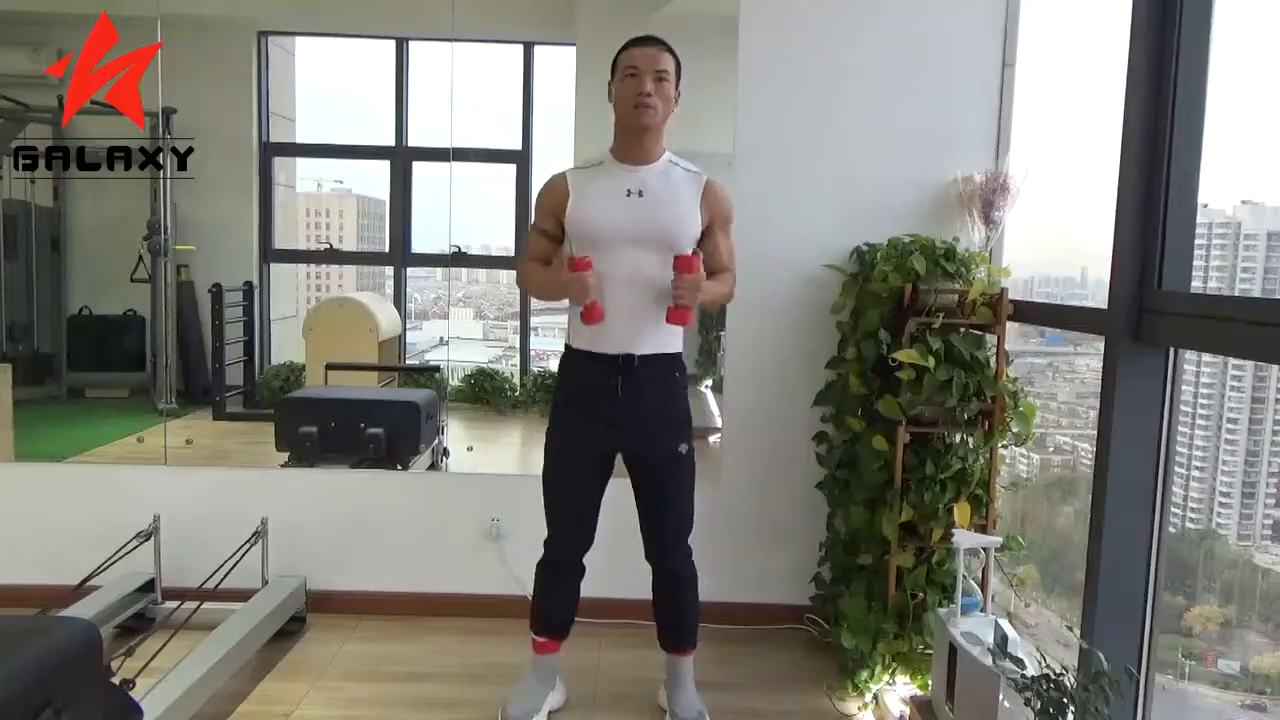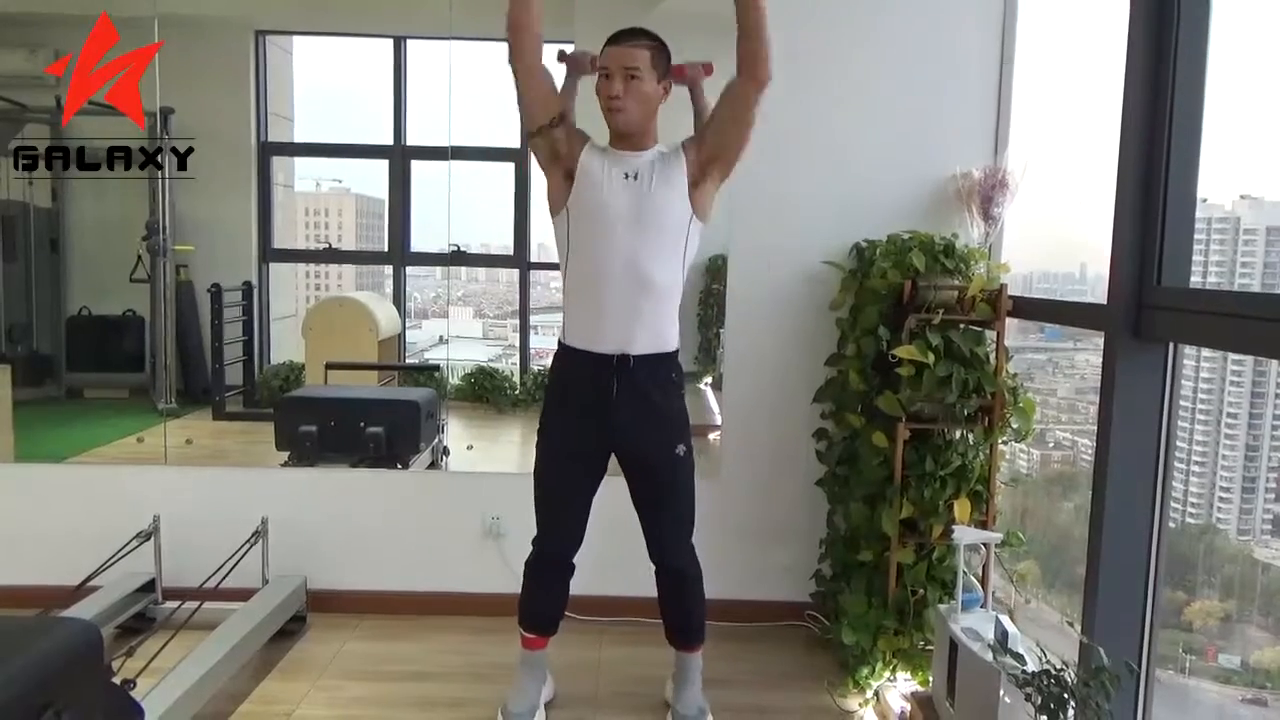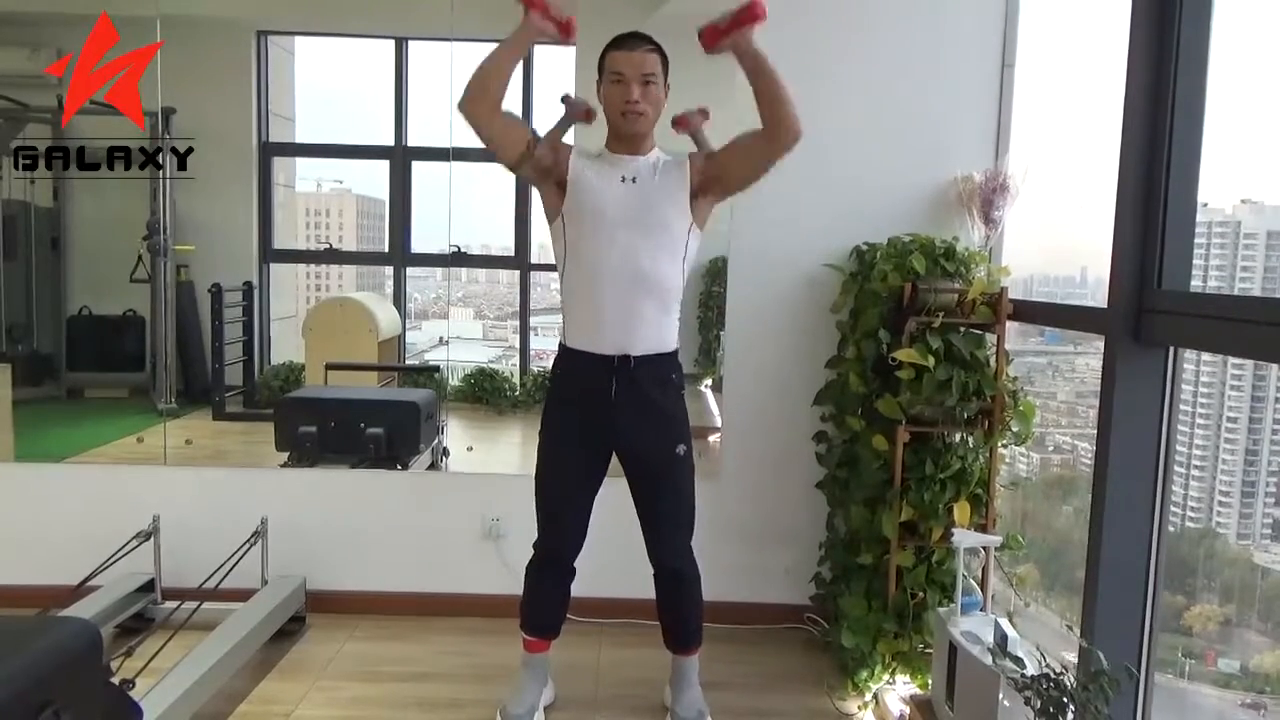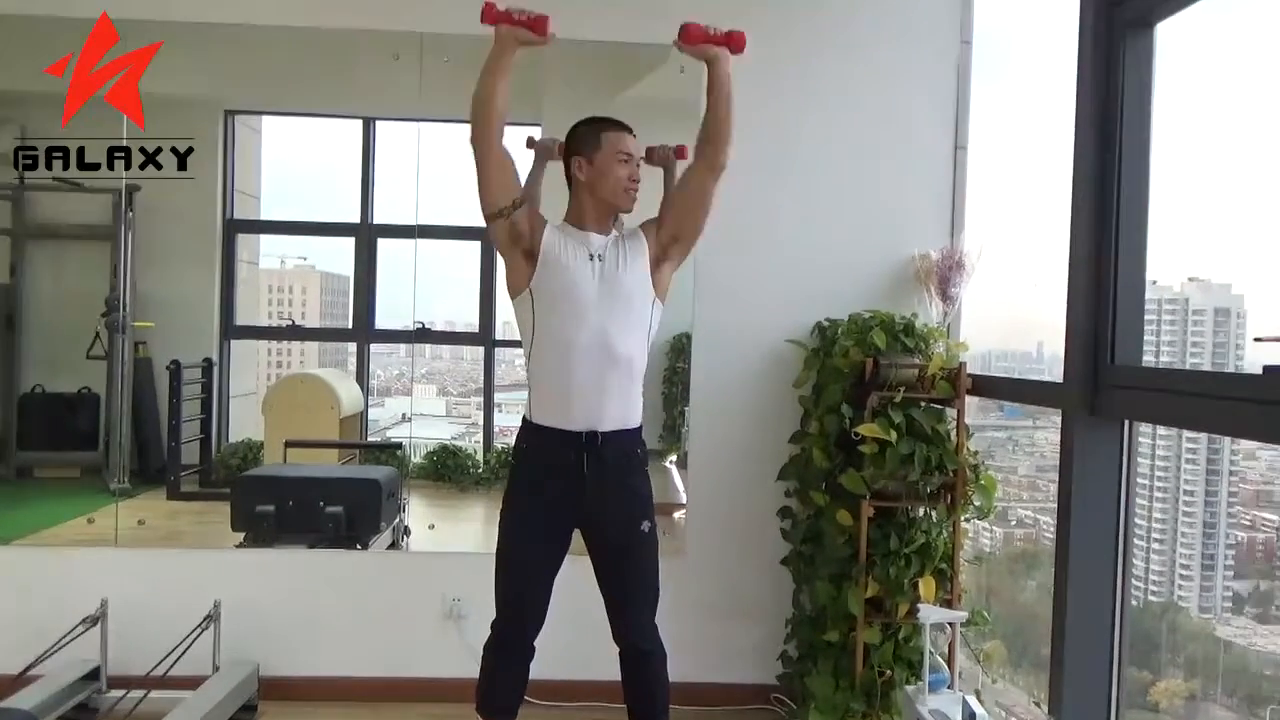
dt=1s
person 1, frame 1
left shoulder: (704, 194)
right shoulder: (567, 189)
left elbow: (727, 279)
right elbow: (529, 270)
left wrist: (700, 290)
right wrist: (562, 283)
left hip: (660, 382)
right hip: (584, 379)
left knee: (670, 545)
right knee: (564, 541)
person 1, frame 2
left shoulder: (696, 169)
right shoulder: (569, 160)
left elbow: (753, 75)
right elbow: (524, 60)
left hip: (654, 381)
right hip: (578, 376)
left knee: (673, 547)
right knee: (554, 541)
person 1, frame 3
left shoulder: (696, 176)
right shoulder: (562, 169)
left elbow: (784, 130)
right elbow: (477, 106)
left hip: (654, 380)
right hip: (578, 378)
left knee: (672, 548)
right knee: (555, 542)
person 1, frame 4
left shoulder: (654, 250)
right shoulder: (532, 243)
left elbow: (710, 163)
right elbow: (486, 140)
left wrist: (716, 66)
right wrist: (504, 50)
left hip: (620, 459)
right hip: (543, 456)
left knee: (637, 632)
right knee: (514, 627)
